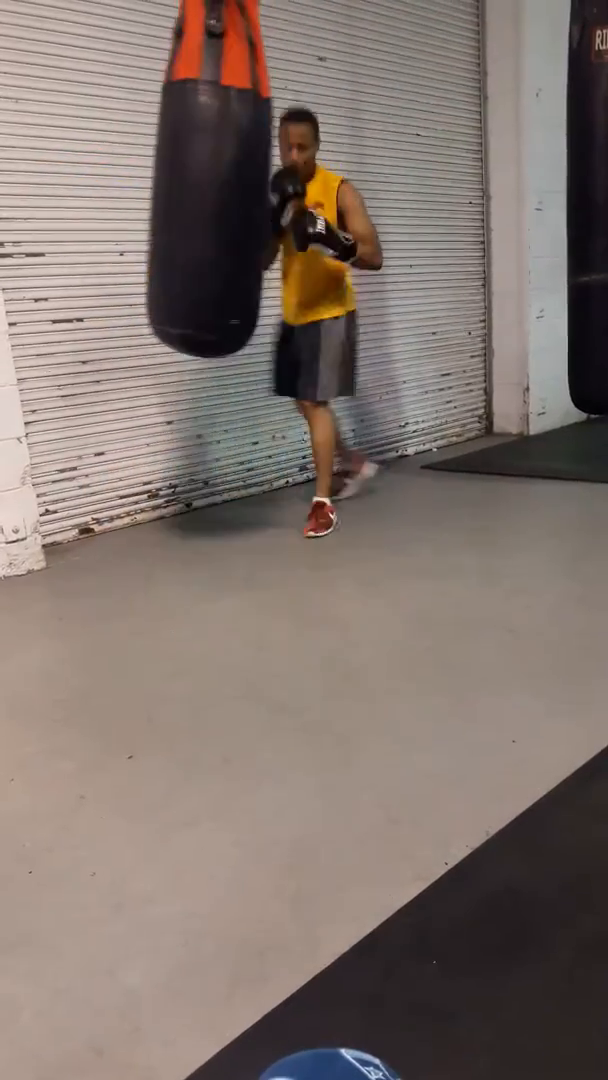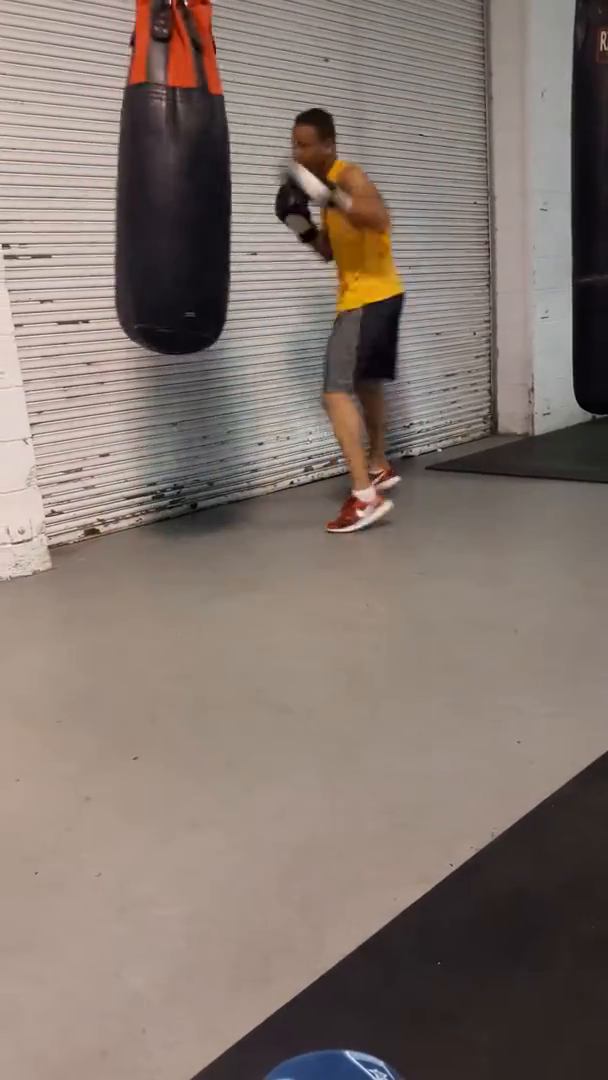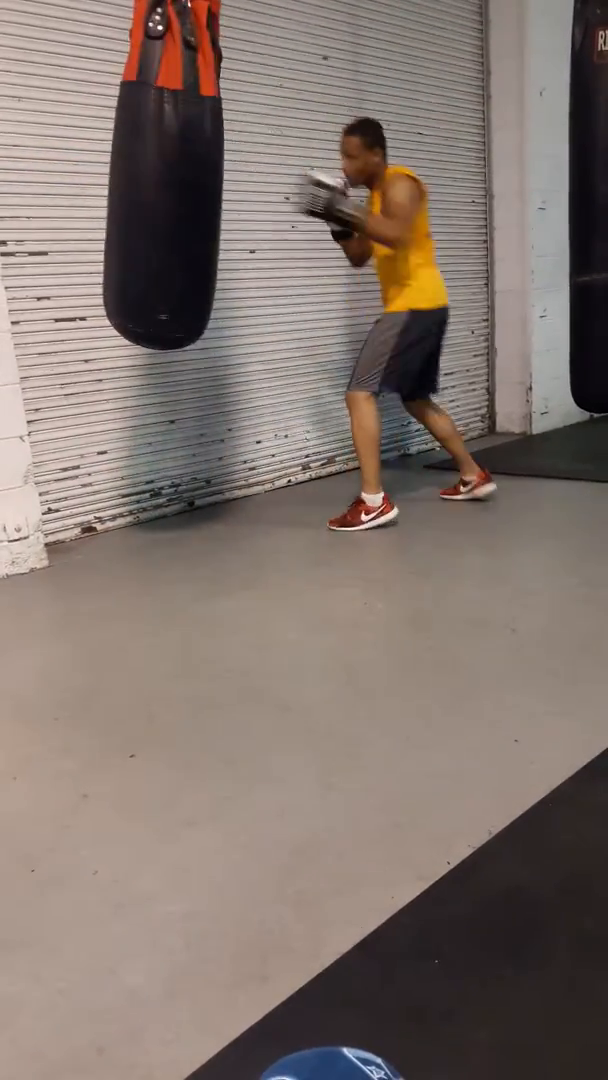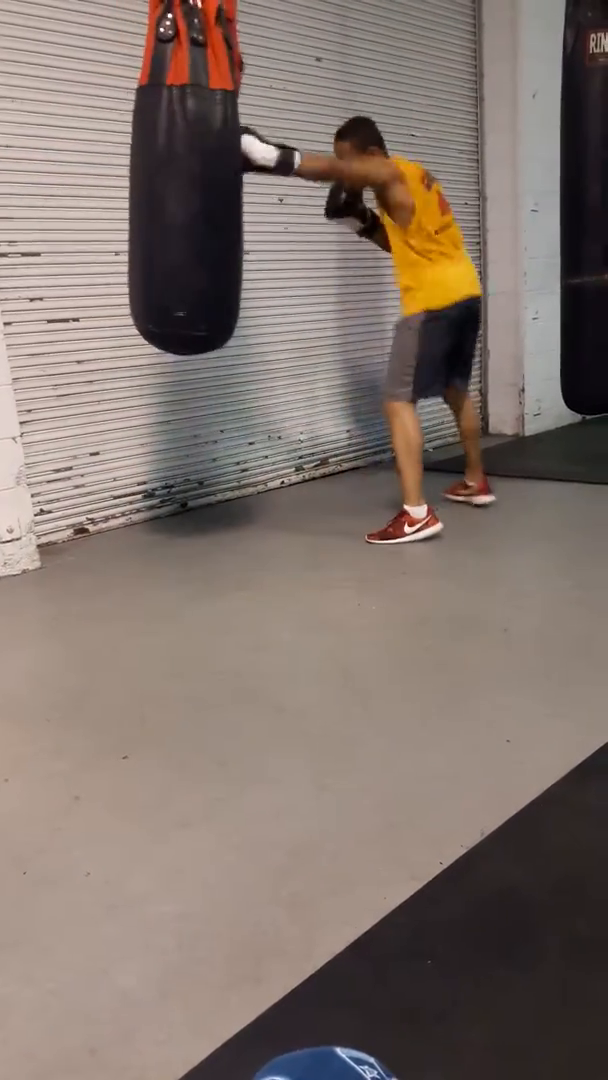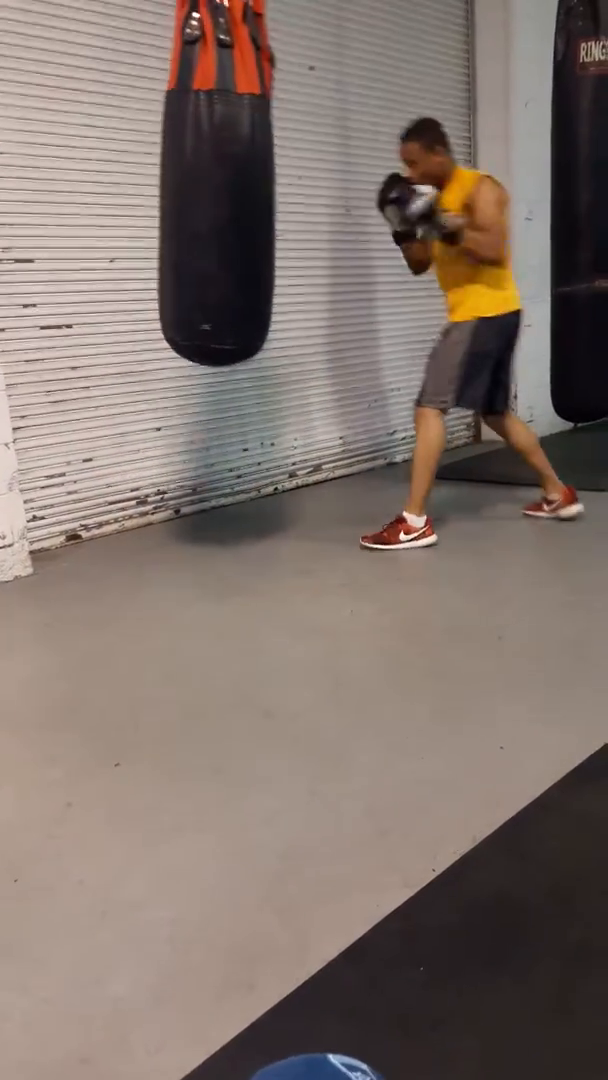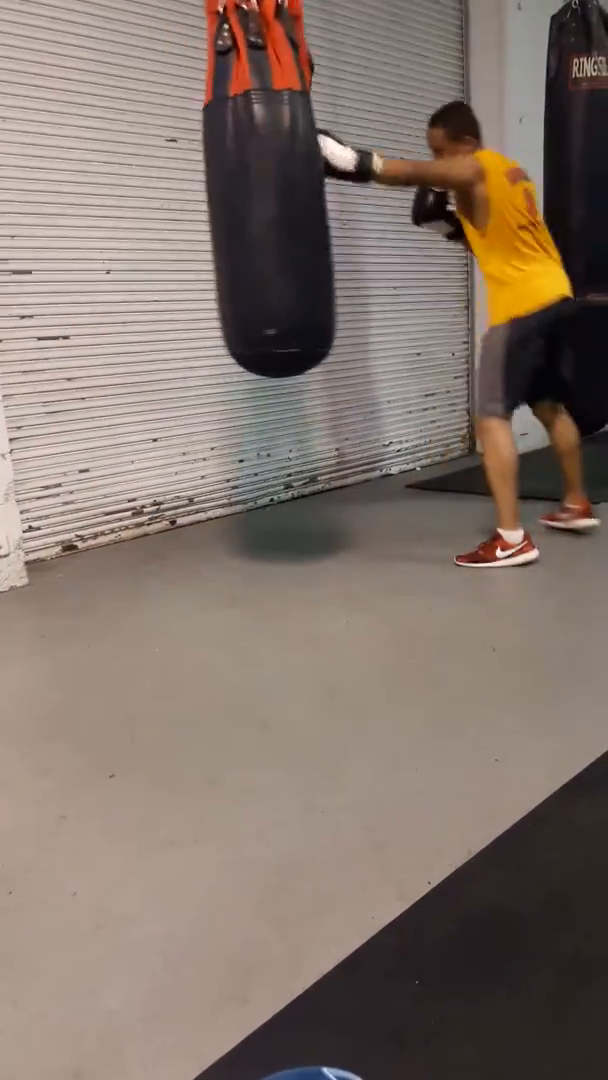
dt=0.3s
person 1, frame 1
left shoulder: (339, 189)
right shoulder: (279, 192)
left elbow: (373, 256)
right elbow: (262, 260)
left wrist: (334, 239)
right wrist: (277, 217)
left hip: (331, 313)
right hip: (293, 317)
left knee: (315, 401)
right knee: (307, 399)
left ankle: (324, 500)
right ankle: (352, 463)
person 1, frame 2
left shoulder: (349, 176)
right shoulder: (315, 186)
left elbow: (377, 219)
left wrist: (328, 193)
right wrist: (302, 225)
left hip: (370, 299)
right hip: (378, 297)
left knee: (337, 393)
right knee: (366, 383)
left ankle: (366, 496)
right ankle: (380, 468)
person 1, frame 3
left shoulder: (399, 184)
right shoulder: (373, 196)
left elbow: (396, 238)
right elbow: (358, 258)
left wrist: (345, 209)
right wrist: (339, 223)
left hip: (415, 307)
right hip: (424, 308)
left knee: (359, 393)
right knee: (416, 400)
left ankle: (373, 501)
right ankle: (474, 476)
person 1, frame 4
left shoulder: (389, 173)
right shoulder: (414, 175)
left elbow: (330, 171)
left wrist: (272, 155)
right wrist: (364, 223)
left hip: (434, 304)
right hip: (463, 296)
left knee: (399, 401)
right knee: (456, 390)
left ankle: (416, 513)
right ankle: (476, 481)
person 1, frame 5
left shoulder: (481, 188)
right shoulder: (440, 199)
left elbow: (496, 252)
right elbow: (417, 265)
left wrist: (446, 227)
right wrist: (403, 226)
left hip: (485, 315)
right hip: (480, 316)
left knee: (429, 408)
right knee: (496, 412)
left ankle: (414, 520)
right ankle: (558, 494)
person 1, frame 6
left shoulder: (473, 170)
right shoulder: (511, 173)
left elbow: (414, 172)
left wrist: (357, 162)
right wrist: (451, 223)
left hip: (521, 308)
right hip: (552, 298)
left knee: (491, 418)
right knee: (550, 405)
left ankle: (512, 539)
right ankle: (577, 504)
